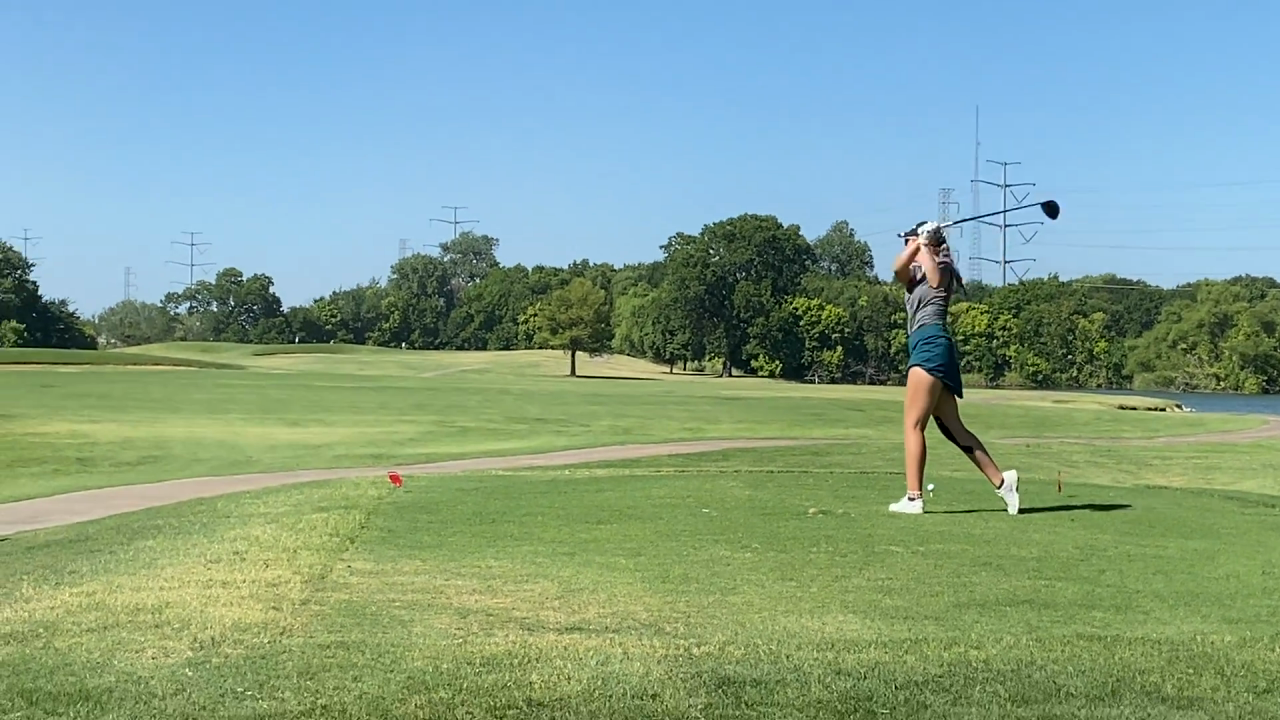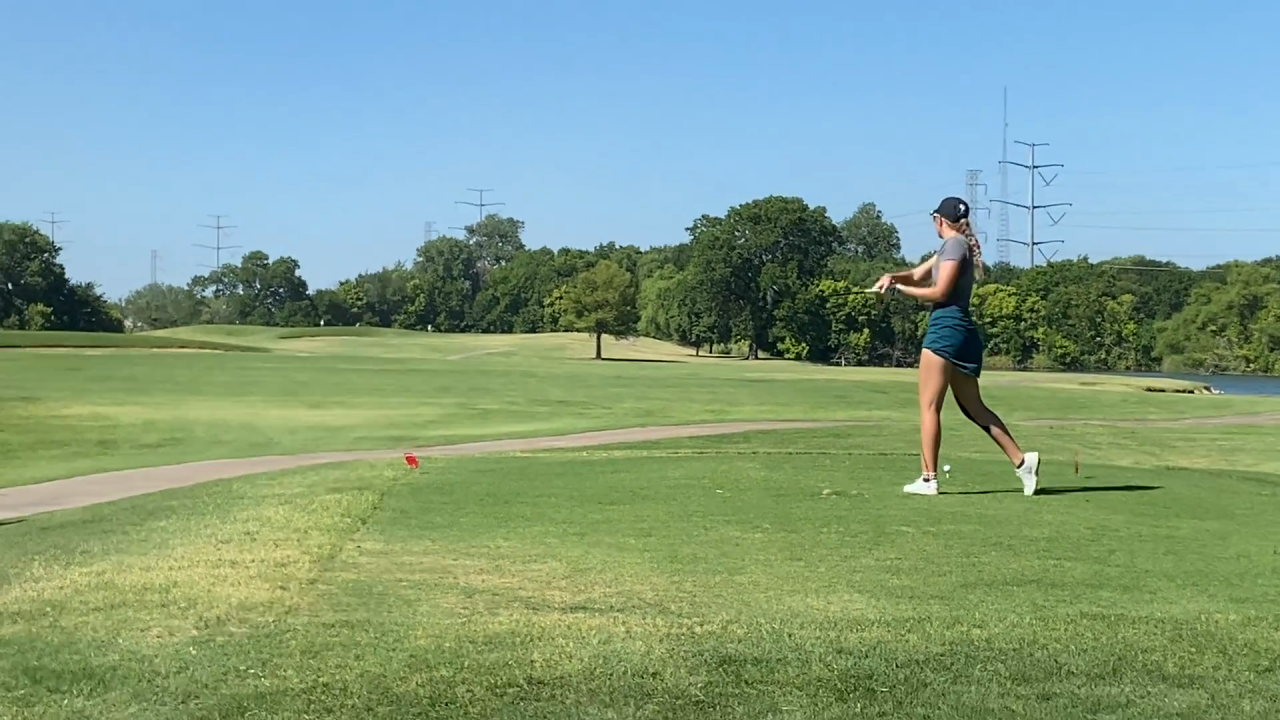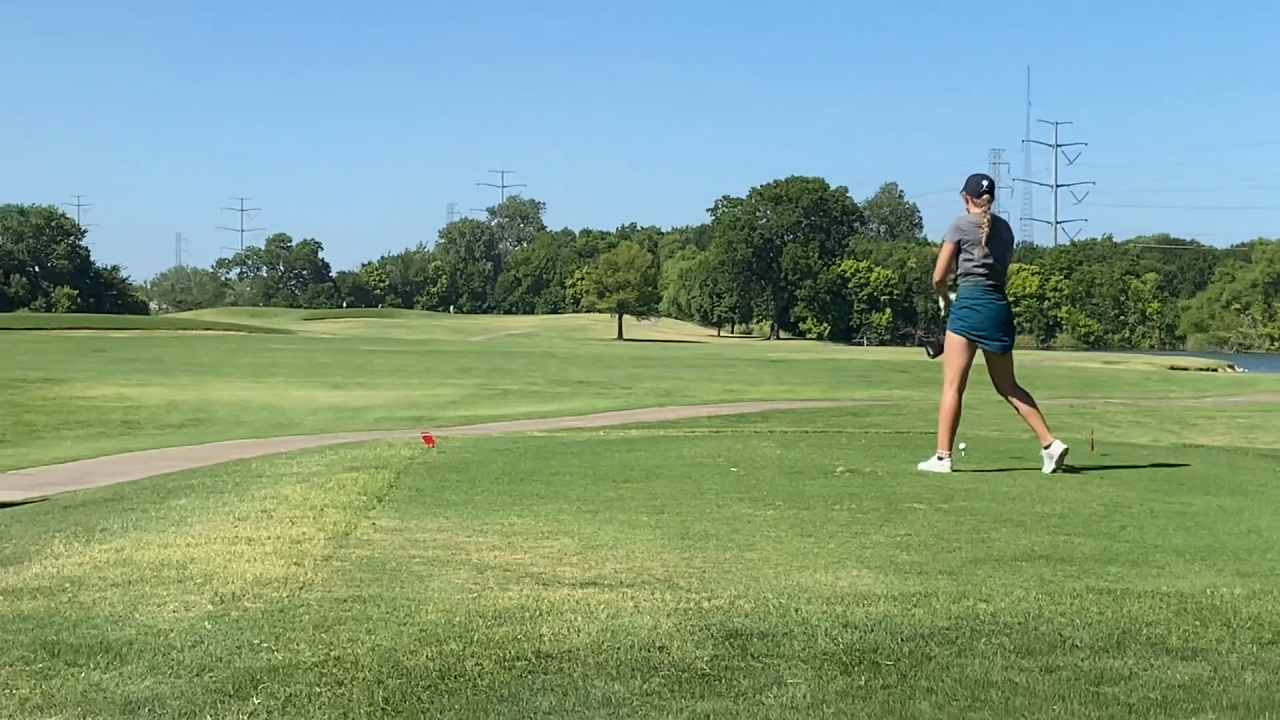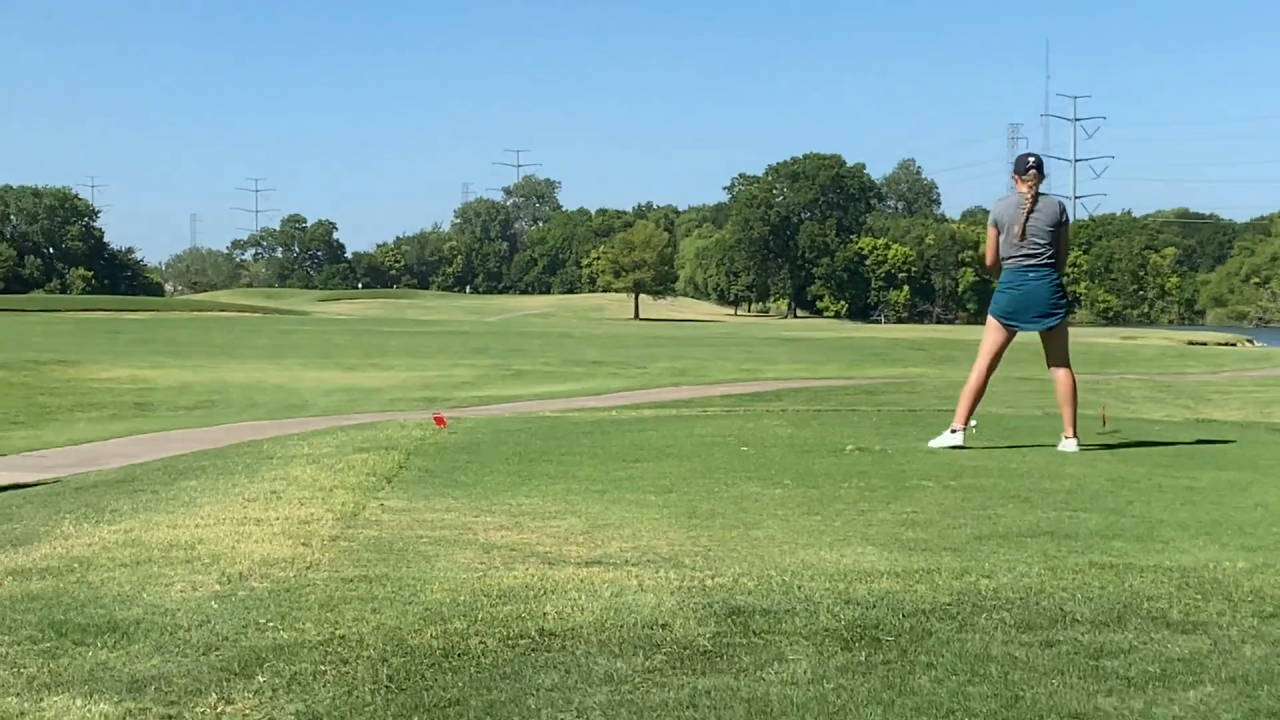
dt=0.3s
person 1, frame 1
left shoulder: (943, 267)
right shoulder: (918, 270)
left elbow: (935, 281)
right elbow: (901, 270)
left wrist: (923, 239)
right wrist: (912, 249)
left hip: (931, 347)
right hip: (928, 349)
left knee: (913, 425)
right knee: (952, 427)
left ankle: (913, 498)
right ankle: (1002, 481)
person 1, frame 2
left shoulder: (955, 245)
right shoulder: (953, 247)
left elbow: (939, 292)
right elbow: (919, 274)
left wrist: (898, 287)
right wrist: (892, 277)
left hip: (946, 327)
right hip: (961, 330)
left knee: (929, 406)
right knee: (973, 406)
left ankle: (928, 479)
right ankle: (1021, 460)
person 1, frame 3
left shoulder: (959, 225)
right shoulder: (1005, 227)
left elbow: (939, 277)
left wrist: (945, 296)
left hip: (969, 307)
right hip: (999, 308)
left knee: (952, 386)
right knee: (1008, 387)
left ankle: (942, 457)
right ankle: (1051, 445)
person 1, frame 4
left shoulder: (1000, 207)
right shoulder: (1056, 207)
left elbow: (991, 261)
right elbow: (1063, 256)
left hip: (1011, 288)
right hip: (1048, 288)
left knee: (984, 363)
right knee: (1060, 365)
left ankle: (956, 430)
right ankle: (1069, 437)
